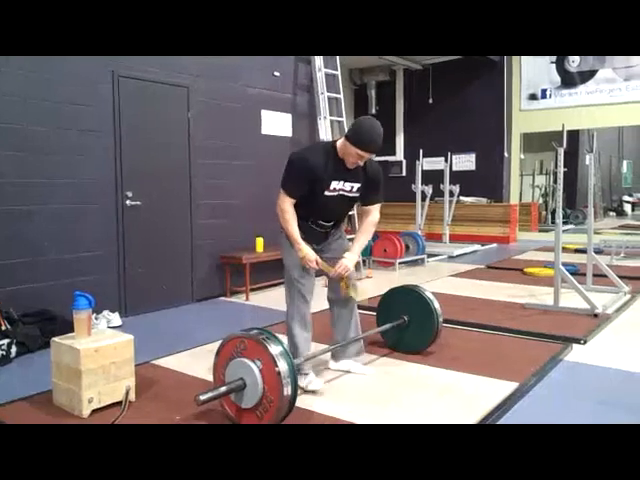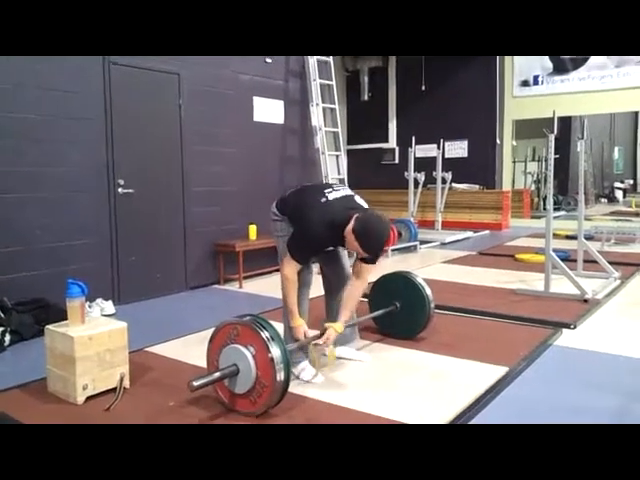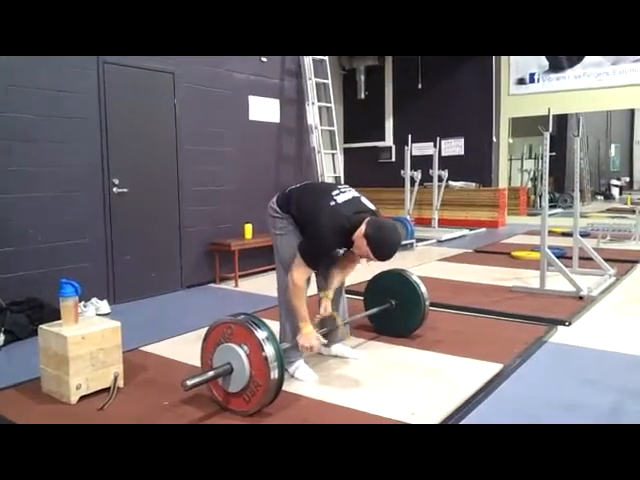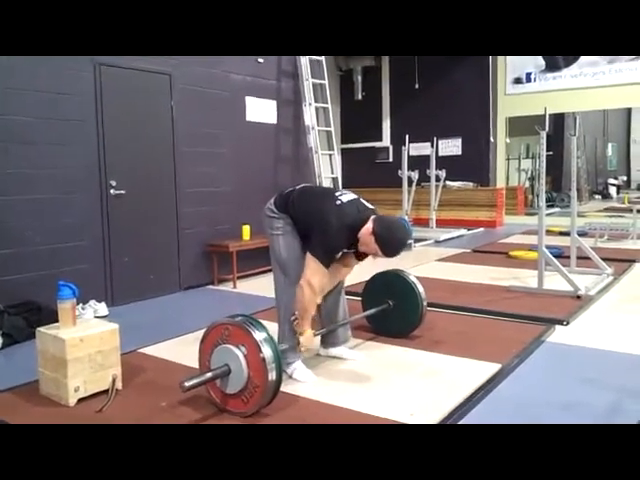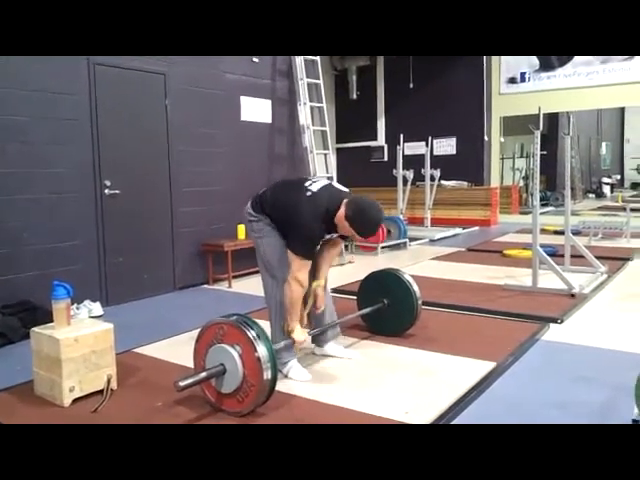
dt=1s
person 1, frame 1
left shoulder: (371, 171)
right shoulder: (308, 160)
left elbow: (371, 216)
right elbow: (284, 203)
left wrist: (352, 255)
right wrist: (300, 247)
left hip: (333, 234)
right hip: (299, 232)
left knee: (345, 292)
right knee: (301, 295)
left ankle: (343, 356)
right ankle: (300, 368)
person 1, frame 2
left shoulder: (371, 232)
right shoulder: (316, 227)
left elbow: (358, 280)
right elbow: (289, 271)
left wrist: (339, 325)
right wrist: (295, 321)
right hip: (288, 218)
left knee: (341, 278)
right knee: (300, 283)
left ankle: (342, 342)
right ankle: (297, 358)
person 1, frame 3
left shoulder: (375, 226)
right shoulder: (328, 230)
left elbow: (348, 260)
right elbow: (297, 279)
left wrist: (328, 294)
right wrist: (306, 328)
left hip: (315, 209)
right hip: (286, 215)
left knee: (334, 279)
right knee: (291, 279)
left ankle: (333, 341)
right ankle: (292, 357)
person 1, frame 4
left shoulder: (371, 227)
right shoulder: (335, 229)
left elbow: (343, 267)
right elbow: (309, 282)
left wrist: (315, 299)
right wrist: (305, 329)
left hip: (310, 217)
right hip: (283, 217)
left knee: (334, 281)
right knee: (293, 282)
left ankle: (333, 343)
right ankle: (290, 358)
person 1, frame 5
left shoulder: (351, 207)
right shoulder: (310, 220)
left elbow: (333, 245)
right elbow: (297, 278)
left wrist: (320, 281)
right wrist: (294, 326)
left hip: (291, 215)
right hip: (264, 219)
left knee: (317, 278)
right knee: (282, 281)
left ankle: (325, 341)
right ankle: (284, 358)
